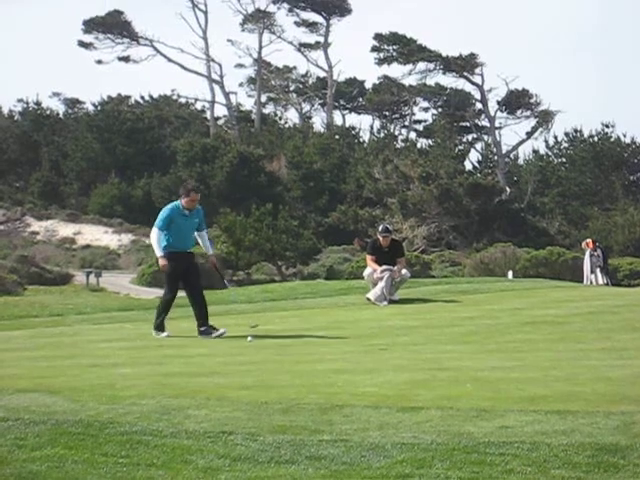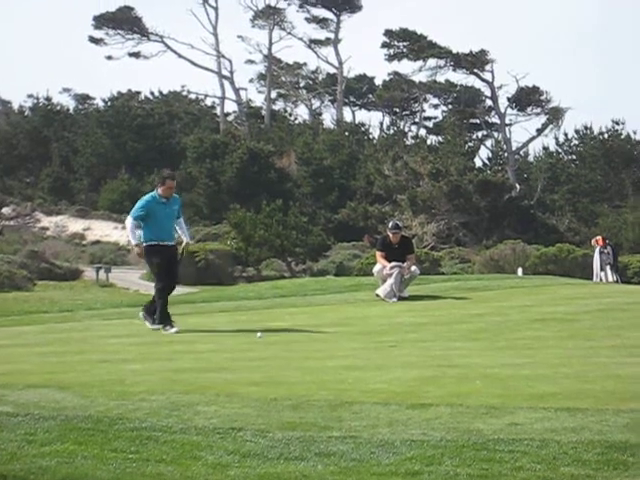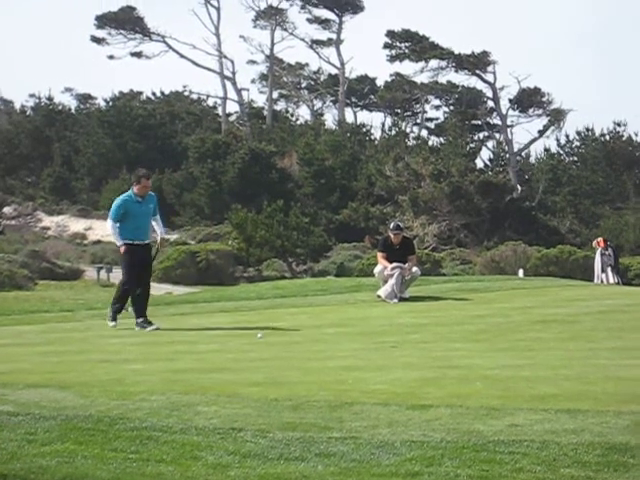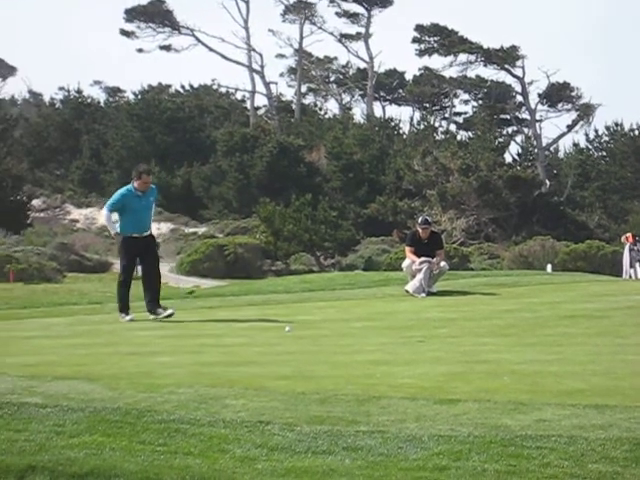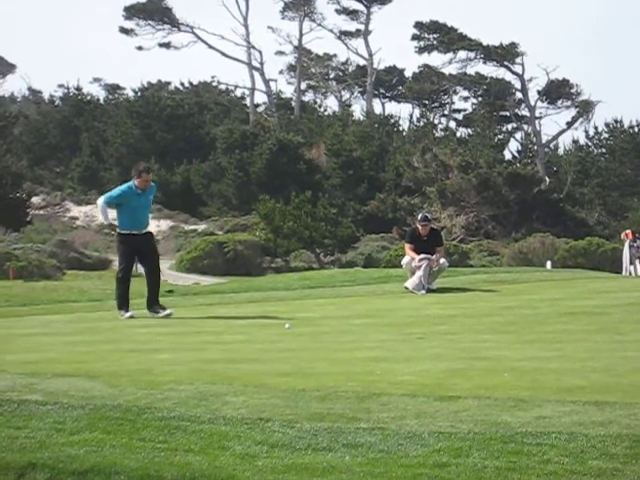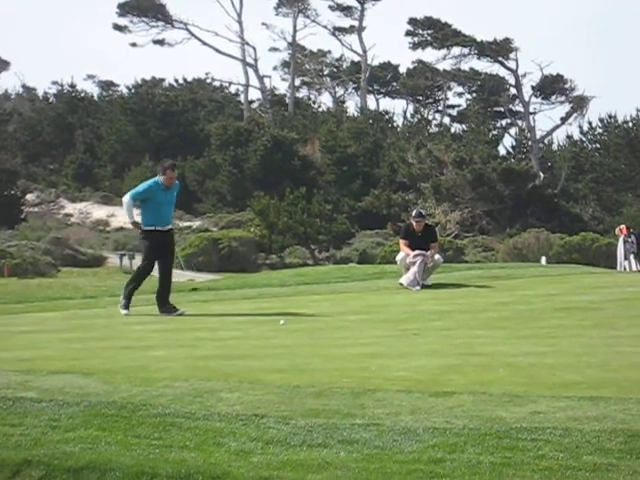
dt=0.5s
person 1, frame 1
left shoulder: (198, 211)
right shoulder: (170, 211)
left elbow: (201, 233)
right elbow: (155, 234)
left wrist: (210, 253)
right wrist: (161, 256)
left hip: (187, 254)
right hip: (169, 255)
left knee: (196, 290)
right knee: (171, 291)
left ankle: (204, 327)
right ankle: (158, 326)
person 1, frame 2
left shoulder: (176, 200)
right shoulder: (147, 201)
right elbow: (130, 222)
left wrist: (186, 238)
right wrist: (135, 243)
left hip: (170, 246)
right hip: (153, 247)
left knee: (171, 283)
right knee: (162, 284)
left ankle: (148, 312)
right ankle: (164, 321)
person 1, frame 3
left shoulder: (152, 198)
right shoulder: (122, 201)
left elbow: (155, 217)
right elbow: (112, 225)
left wrist: (160, 234)
right wrist: (120, 244)
left hip: (145, 246)
right hip: (129, 247)
left knee: (143, 283)
right knee: (128, 282)
left ankle: (141, 319)
right ankle: (113, 313)
person 1, frame 4
left shoulder: (153, 190)
right shoulder: (123, 195)
right elbow: (106, 211)
right wrist: (114, 232)
left hip: (147, 237)
right hip: (128, 240)
left knee: (153, 271)
right knee: (126, 276)
left ankle: (154, 307)
right ankle: (124, 310)
person 1, frame 5
left shoulder: (152, 188)
right shoulder: (123, 192)
right elbow: (101, 202)
right wrist: (108, 222)
left hip: (145, 235)
right hip: (126, 237)
left knee: (153, 269)
right knee: (124, 273)
left ankle: (154, 305)
right ankle: (123, 307)
person 1, frame 6
left shoulder: (176, 186)
right shoulder: (149, 187)
right elbow: (127, 199)
right wrist: (132, 220)
left hip: (167, 232)
right hip: (150, 233)
left knee: (166, 269)
right knee: (146, 267)
left ankle: (164, 304)
right ankle: (126, 298)
